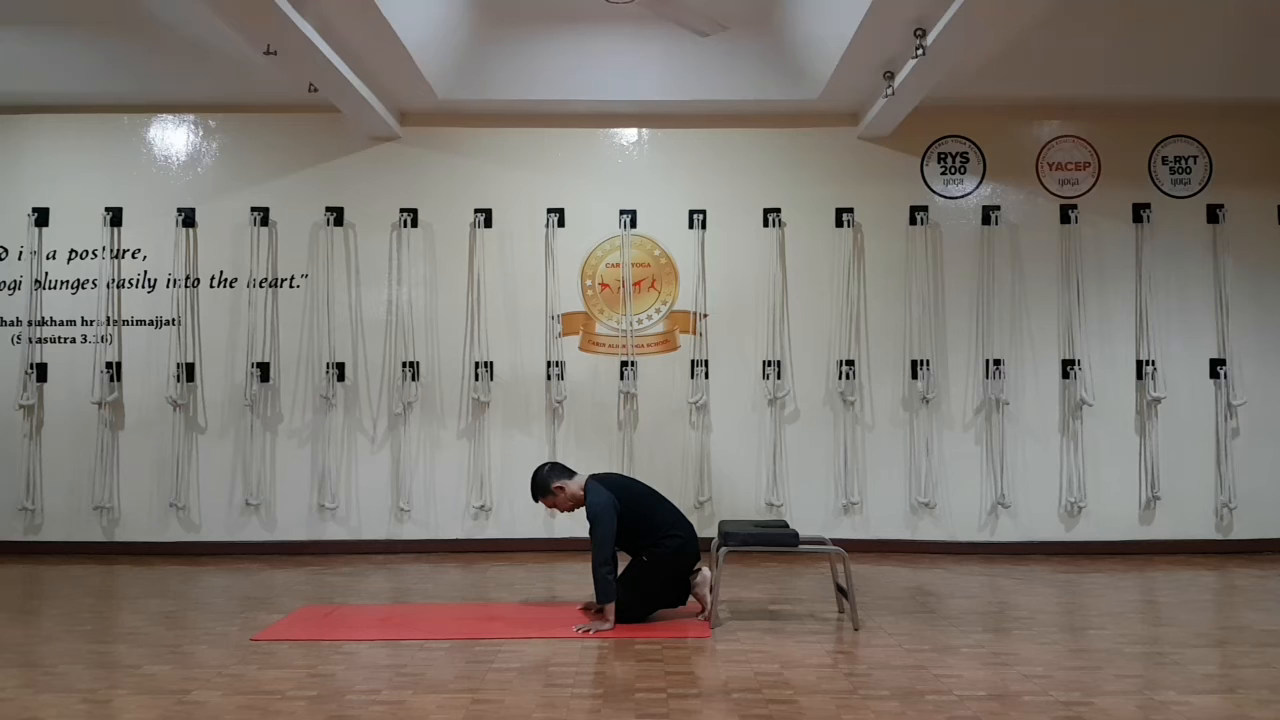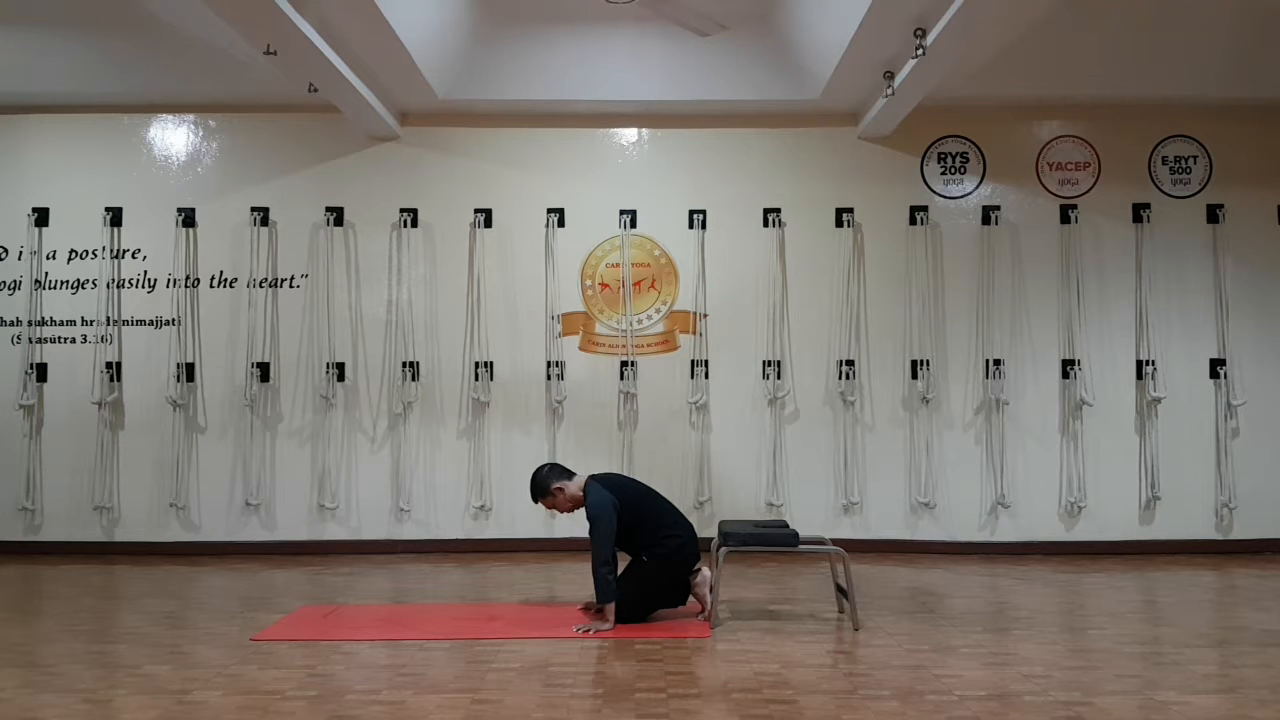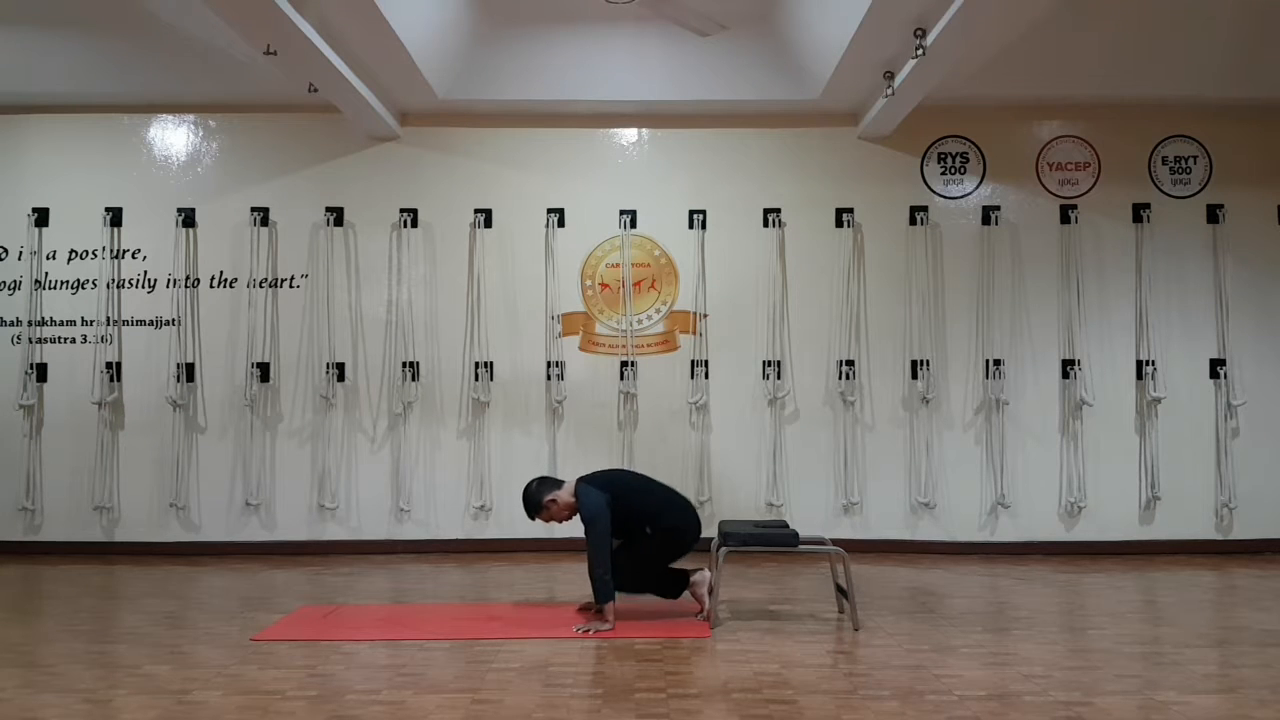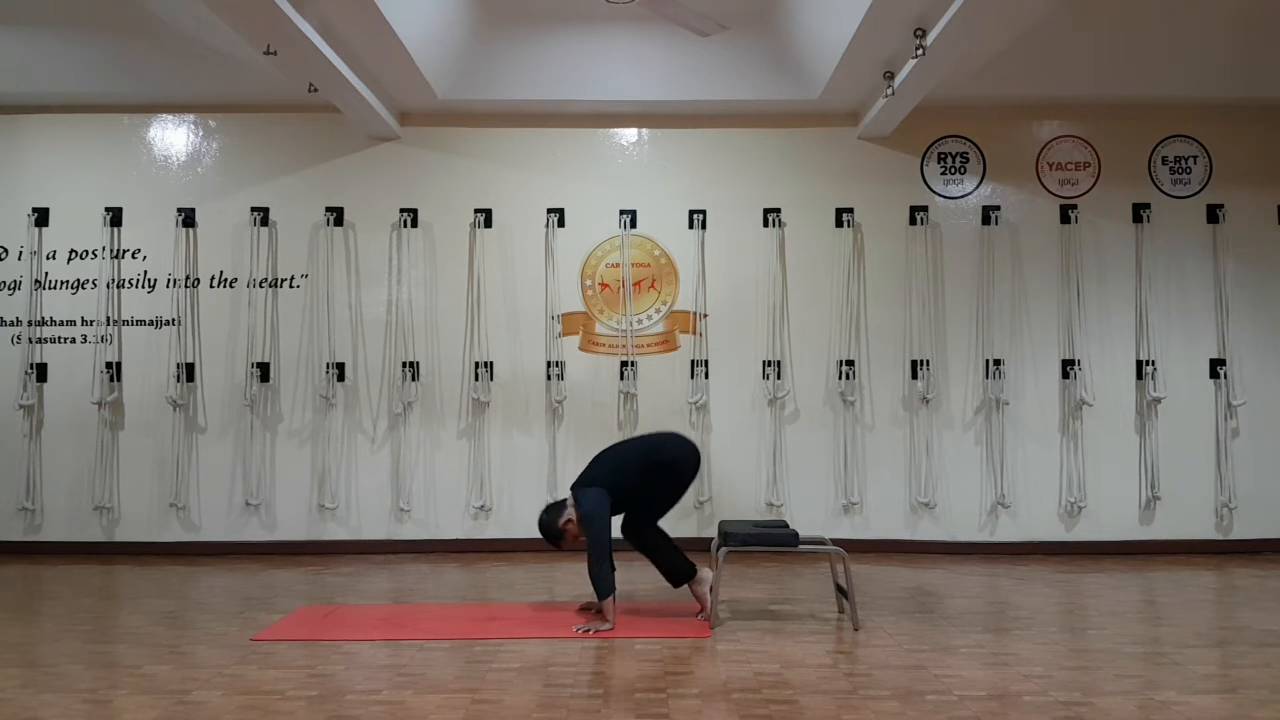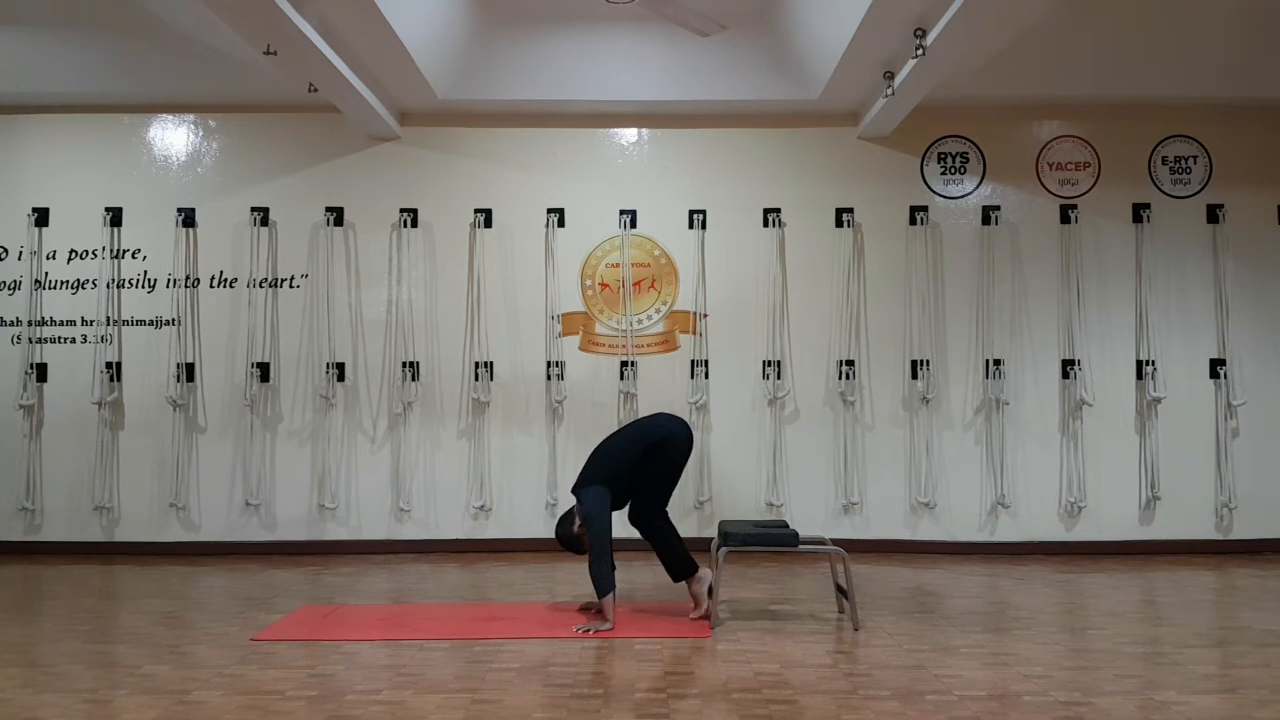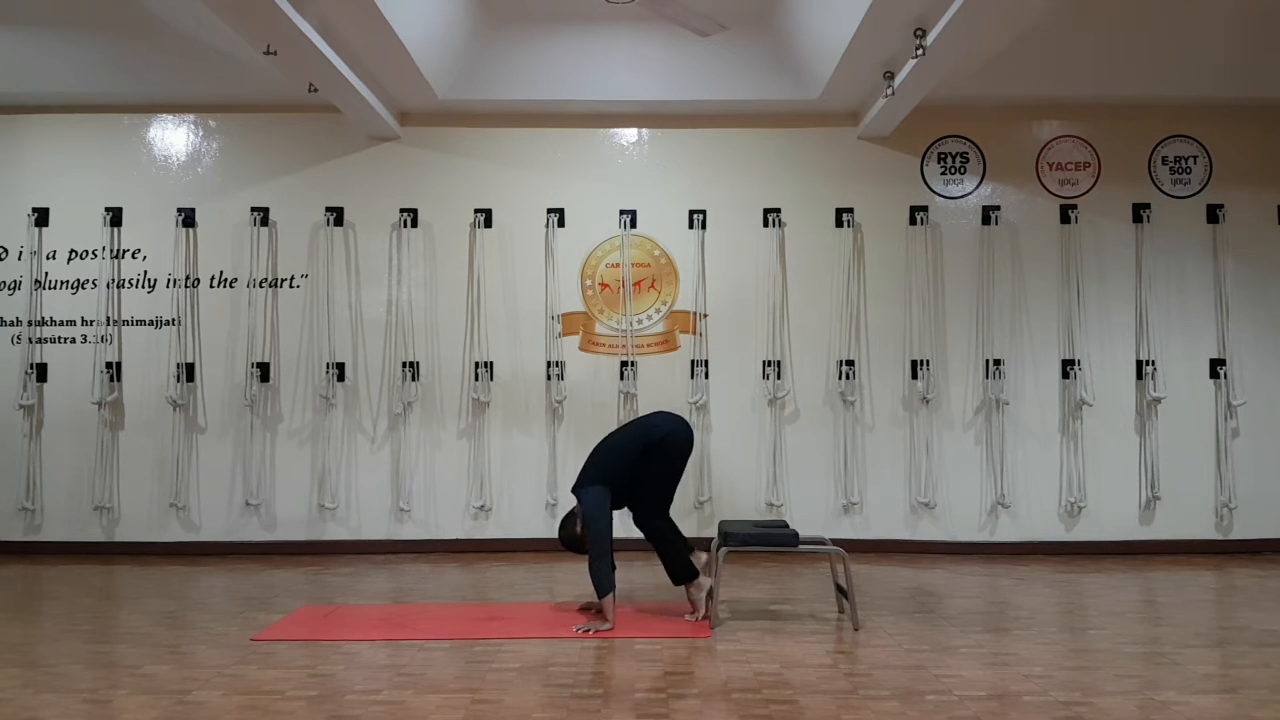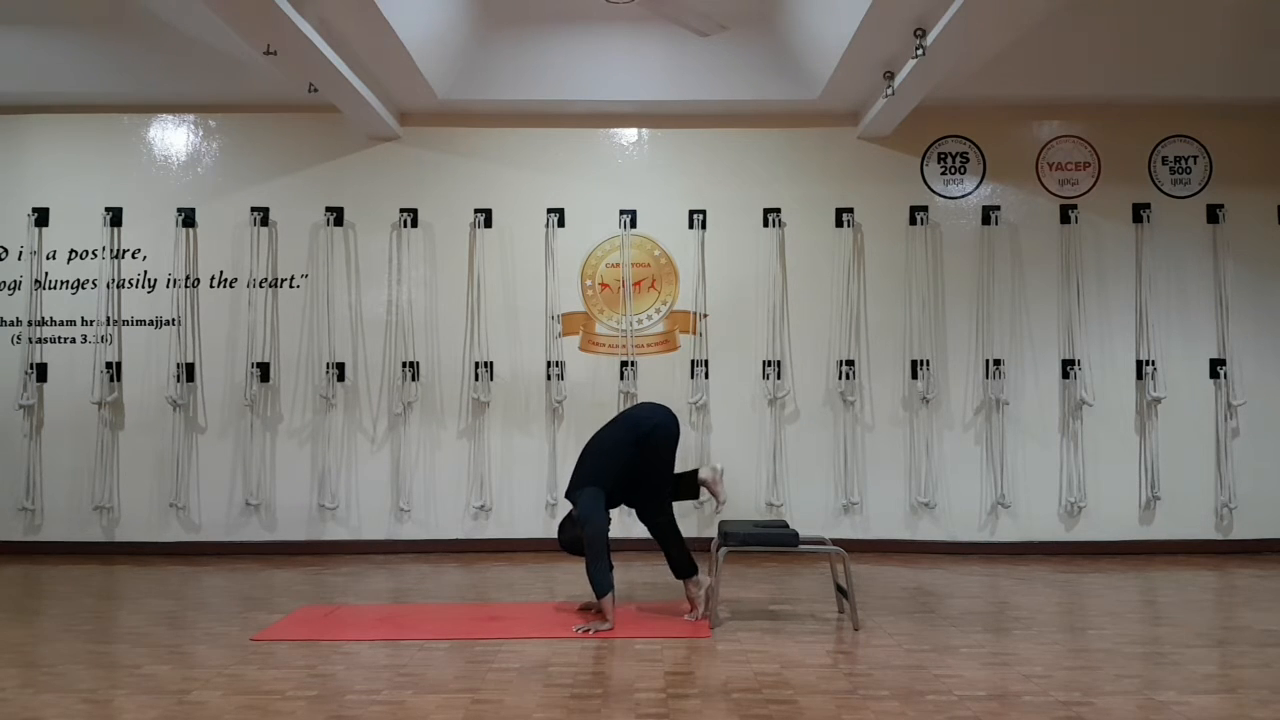
dt=0.5s
person 1, frame 1
left shoulder: (598, 501)
right shoulder: (598, 488)
left elbow: (602, 559)
right elbow: (607, 552)
left wrist: (608, 619)
right wrist: (605, 600)
left hip: (673, 547)
right hip: (675, 543)
left knee: (623, 610)
right knee: (622, 598)
left ankle: (692, 585)
right ankle: (693, 578)
person 1, frame 2
left shoulder: (598, 501)
right shoulder: (598, 489)
left elbow: (602, 560)
right elbow: (606, 553)
left wrist: (608, 619)
right wrist: (605, 601)
left hip: (673, 548)
right hip: (674, 543)
left knee: (623, 610)
right knee: (622, 597)
left ankle: (692, 584)
right ankle: (692, 578)
person 1, frame 3
left shoulder: (591, 501)
right shoulder: (588, 491)
left elbow: (599, 560)
right elbow: (602, 554)
left wrist: (607, 619)
right wrist: (603, 602)
left hip: (676, 526)
right hip: (675, 522)
left knee: (619, 574)
right knee: (618, 565)
left ankle: (692, 581)
right ankle: (693, 578)
person 1, frame 4
left shoulder: (590, 505)
right shoulder: (587, 499)
left elbow: (598, 560)
right elbow: (602, 553)
left wrist: (608, 619)
right wrist: (605, 602)
left hip: (676, 456)
right hip: (667, 454)
left knee: (638, 529)
right knee: (638, 528)
left ankle: (695, 578)
right ankle: (694, 577)
person 1, frame 5
left shoulder: (591, 504)
right shoulder: (591, 497)
left elbow: (599, 559)
right elbow: (603, 553)
left wrist: (608, 619)
right wrist: (605, 603)
left hip: (668, 436)
right hip: (663, 435)
left knee: (647, 518)
right knee: (643, 516)
left ankle: (695, 577)
right ankle: (694, 575)
person 1, frame 6
left shoulder: (592, 504)
right shoulder: (594, 498)
left elbow: (599, 559)
right elbow: (603, 552)
left wrist: (608, 619)
right wrist: (605, 603)
left hip: (668, 434)
right hip: (661, 433)
left knee: (649, 517)
right knee: (641, 506)
left ankle: (694, 582)
right ankle: (691, 557)
person 1, frame 7
left shoulder: (587, 508)
right shoulder: (588, 500)
left elbow: (596, 560)
right elbow: (600, 553)
left wrist: (607, 619)
right wrist: (604, 603)
left hip: (654, 426)
right hip: (648, 425)
left knee: (653, 513)
right knee: (635, 498)
left ankle: (693, 582)
right ankle: (703, 477)
